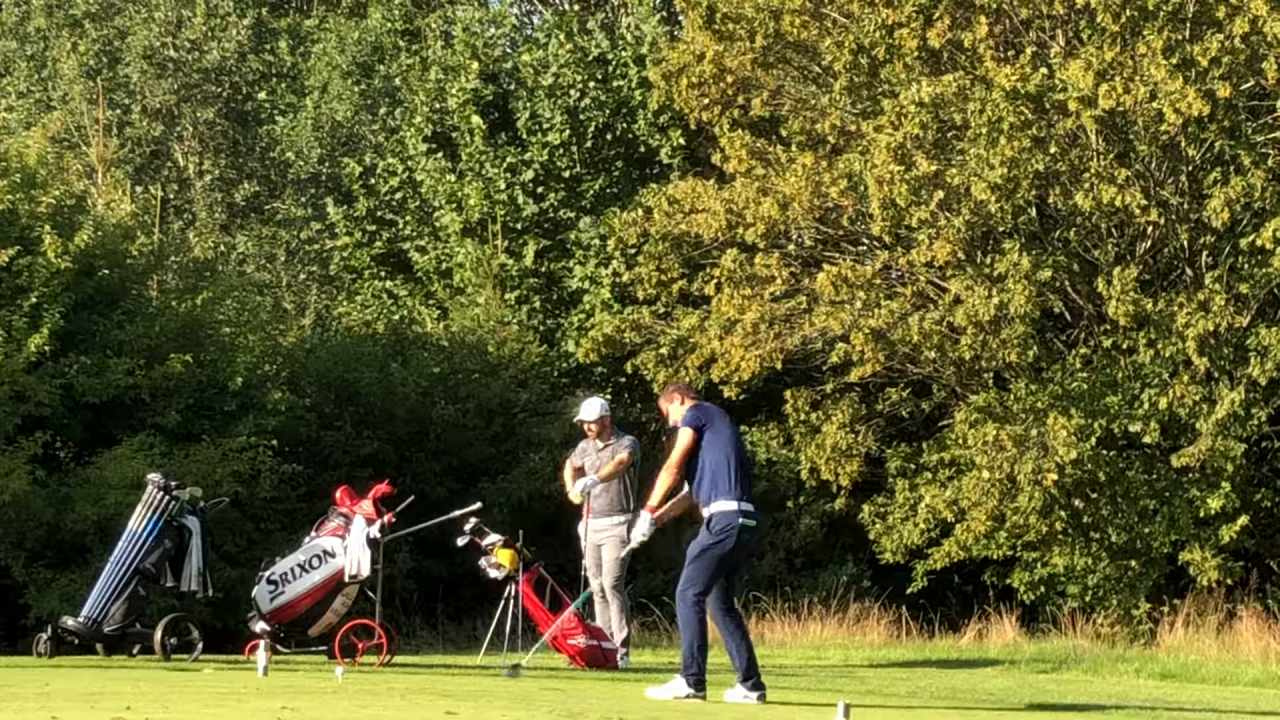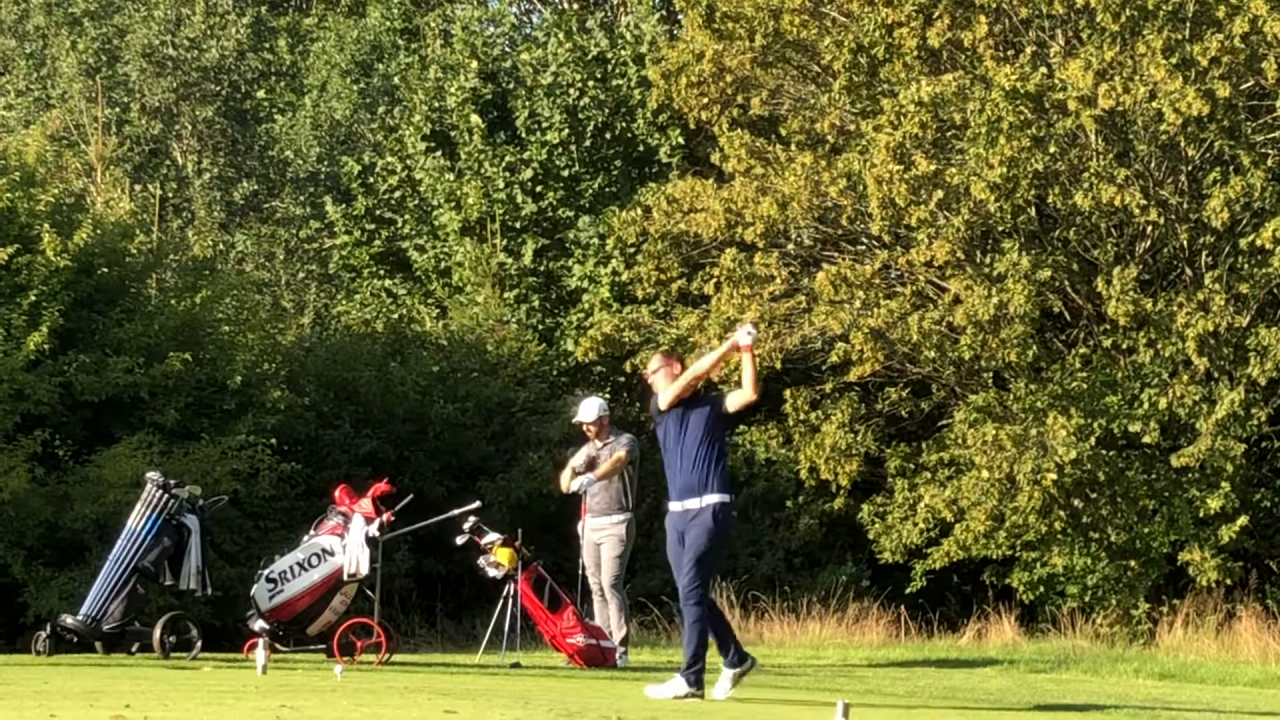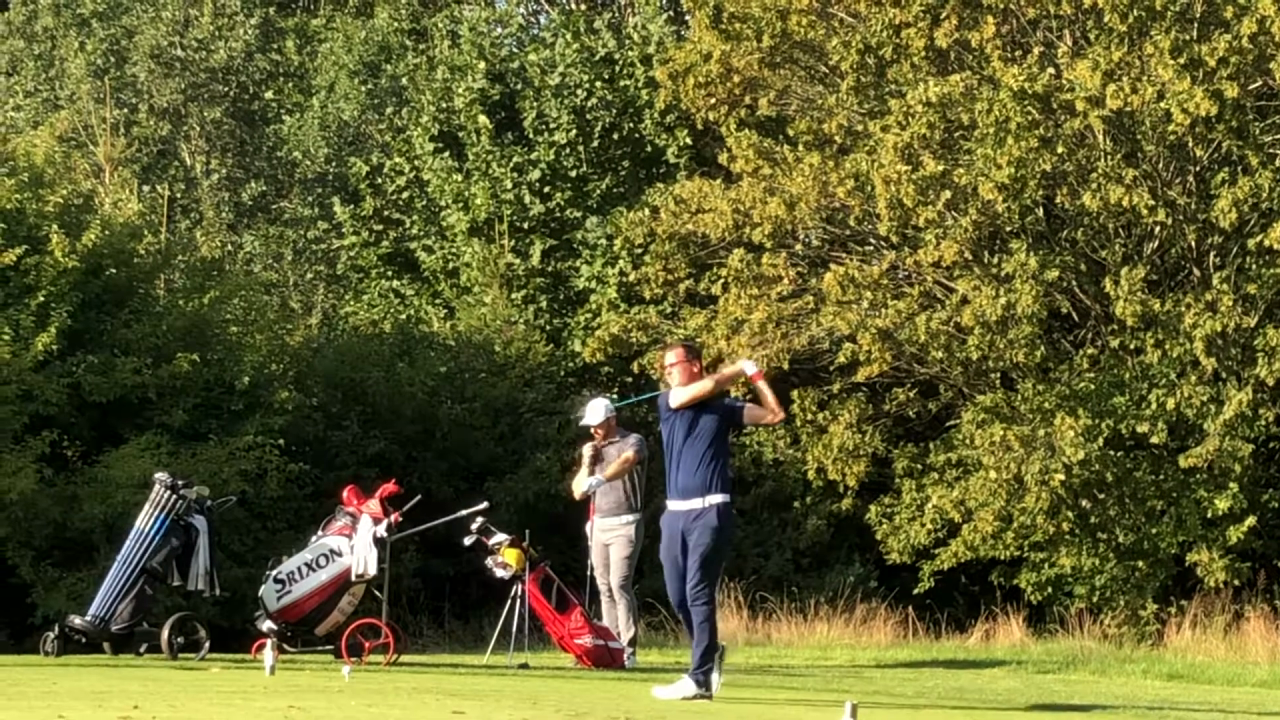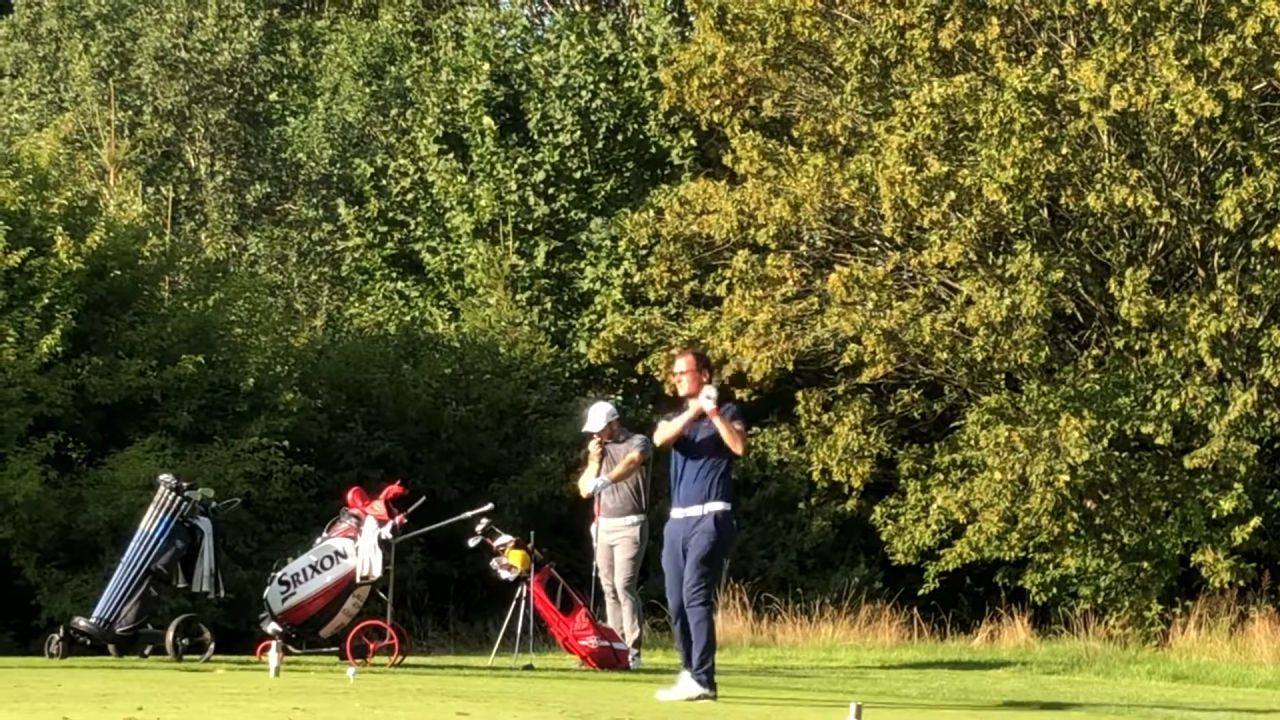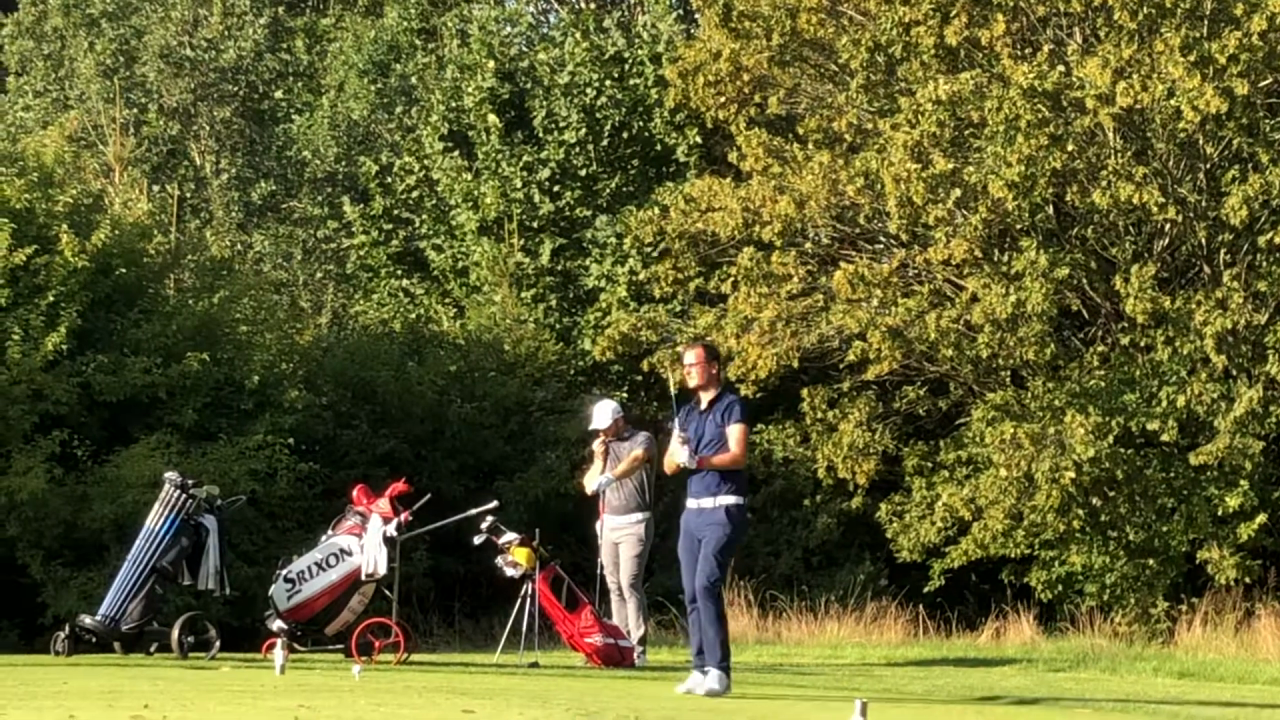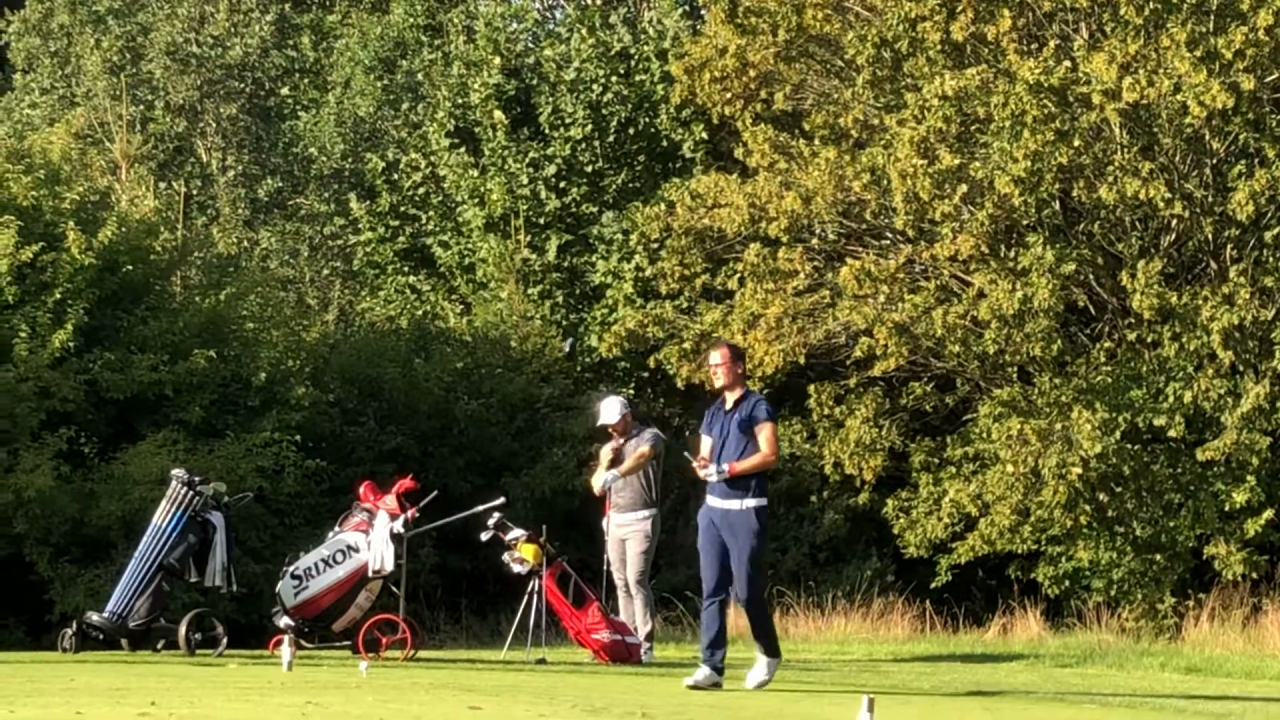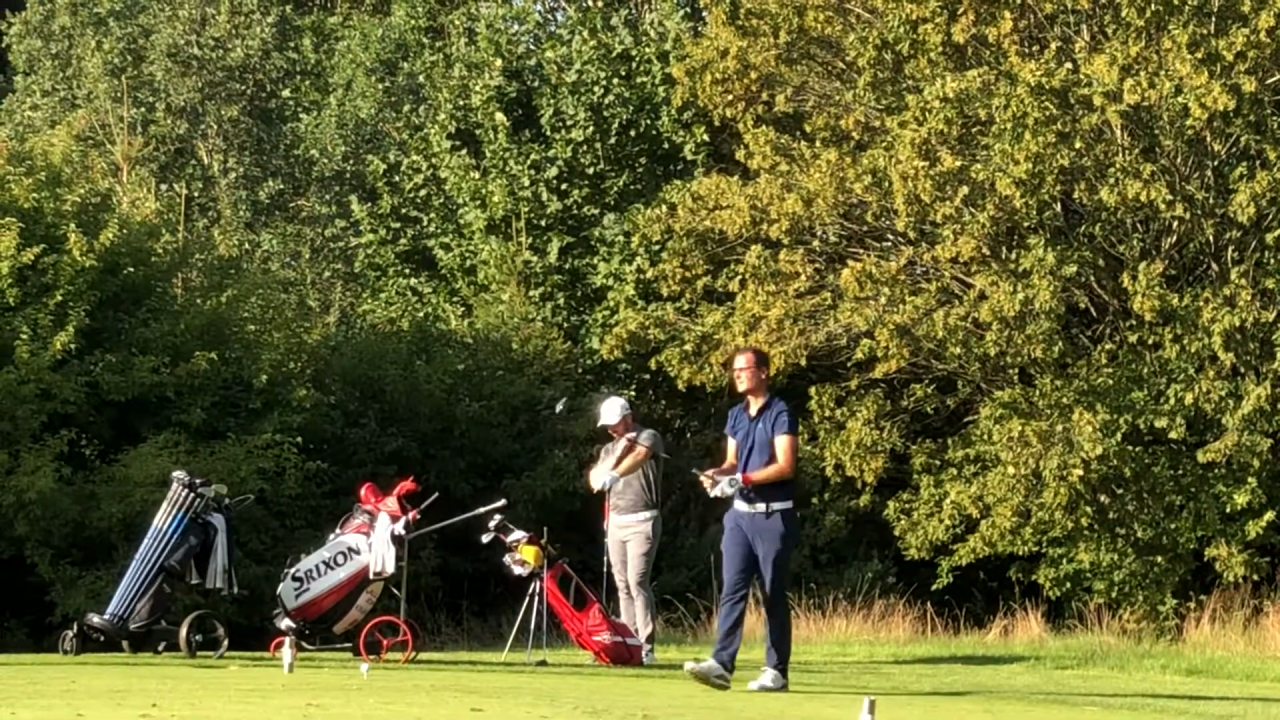
dt=0.3s
person 1, frame 1
left shoulder: (698, 413)
right shoulder: (713, 430)
left elbow: (673, 468)
right elbow: (694, 492)
left wrist: (648, 512)
right wrist: (659, 517)
left hip: (725, 519)
right hip: (741, 521)
left knee: (689, 595)
right knee: (720, 603)
left ankle: (691, 681)
right ankle: (750, 683)
person 1, frame 2
left shoulder: (712, 405)
right shoulder: (661, 405)
left elbow: (750, 395)
right elbow: (680, 388)
left wrist: (746, 349)
right wrist: (729, 346)
left hip: (709, 510)
right hip: (678, 513)
left knee: (692, 591)
right knee: (692, 593)
left ankle: (690, 678)
right ankle: (735, 658)
person 1, frame 3
left shoulder: (725, 408)
right shoulder: (667, 402)
left elbow: (776, 414)
right elbow: (703, 388)
left wrist: (755, 375)
right wrist: (739, 369)
left hip: (710, 511)
right hip: (675, 513)
left knee: (698, 593)
right knee: (677, 595)
left ankle: (699, 679)
right ankle: (709, 652)
person 1, frame 4
left shoulder: (727, 412)
right shoulder: (674, 417)
left elbow: (740, 447)
right elbow: (660, 438)
left wrist: (714, 411)
right wrist: (694, 410)
left hip: (712, 518)
right hip: (678, 520)
left knee: (697, 595)
right knee: (677, 602)
left ankle: (701, 679)
right ankle: (691, 670)
person 1, frame 5
left shoulder: (731, 405)
right shoulder: (686, 413)
left elbow: (739, 457)
right elbow: (669, 467)
left wrist: (697, 460)
right wrist: (677, 452)
left hip: (724, 510)
right hip: (692, 511)
left knee: (706, 585)
right knee: (692, 594)
left ankle: (718, 670)
right ankle: (702, 669)
person 1, frame 6
left shoulder: (758, 406)
right shoulder: (712, 413)
left elbow: (770, 455)
right elbow: (706, 461)
left wrist: (728, 468)
right wrist: (702, 466)
left hip: (747, 511)
right hip: (713, 510)
left knee: (748, 590)
right knee: (712, 589)
left ankle: (769, 655)
right ankle: (711, 668)
person 1, frame 7
left shoulder: (780, 414)
right shoulder: (736, 415)
left elbow: (785, 467)
left wrist: (743, 480)
right wrist: (718, 475)
left hip: (774, 516)
right hip: (740, 514)
left knee: (773, 595)
right knee: (733, 588)
left ankle: (777, 670)
right ankle: (721, 664)
person 2, frame 1
left shoulder: (626, 443)
right shoulder: (584, 447)
left elbow: (619, 464)
right elbow: (570, 465)
left wrist: (593, 480)
right wrist: (572, 489)
left hip: (617, 525)
right hip: (591, 525)
left knee: (612, 585)
right knee: (597, 588)
left ankle: (621, 651)
person 2, frame 2
left shoulder: (625, 441)
right shoulder: (586, 450)
left elbow: (616, 462)
right elbow: (565, 486)
left wrist: (592, 478)
right wrist: (574, 464)
left hip: (616, 524)
right hip: (590, 525)
left knee: (611, 584)
right knee: (597, 587)
left ankle: (621, 650)
person 2, frame 3
left shoulder: (633, 441)
right shoulder: (593, 450)
left elbow: (625, 463)
right elbow: (578, 493)
left wrist: (599, 479)
right wrist: (586, 463)
left hip: (625, 525)
right hip: (598, 525)
left knee: (620, 585)
right knee: (604, 587)
left ankle: (628, 651)
person 2, frame 4
left shoulder: (638, 442)
right shoulder: (598, 449)
left elbow: (631, 463)
right elbow: (584, 490)
left wrist: (605, 481)
right wrist: (594, 460)
left hip: (629, 526)
right hip: (603, 526)
left knee: (624, 586)
right knee: (609, 589)
left ankle: (633, 652)
person 2, frame 5
left shoulder: (642, 439)
right shoulder: (602, 447)
left elbow: (635, 461)
right elbow: (589, 487)
left wrist: (610, 478)
right wrist: (599, 458)
left hip: (635, 523)
right hip: (608, 524)
left knee: (630, 584)
right knee: (615, 587)
left ankle: (638, 650)
person 2, frame 6
left shoulder: (649, 436)
right shoulder: (609, 447)
left elbow: (641, 457)
right elbow: (598, 489)
left wrist: (616, 474)
right wrist: (605, 464)
left hip: (641, 520)
right hip: (614, 521)
left knee: (636, 580)
right knee: (621, 583)
left ankle: (645, 646)
person 2, frame 7
left shoulder: (649, 437)
right shoulder: (610, 448)
left elbow: (639, 456)
right elbow: (594, 481)
left wrist: (614, 475)
right wrist: (618, 453)
left hip: (643, 521)
right hip: (616, 523)
left knee: (638, 582)
right knee: (623, 585)
left ankle: (647, 648)
